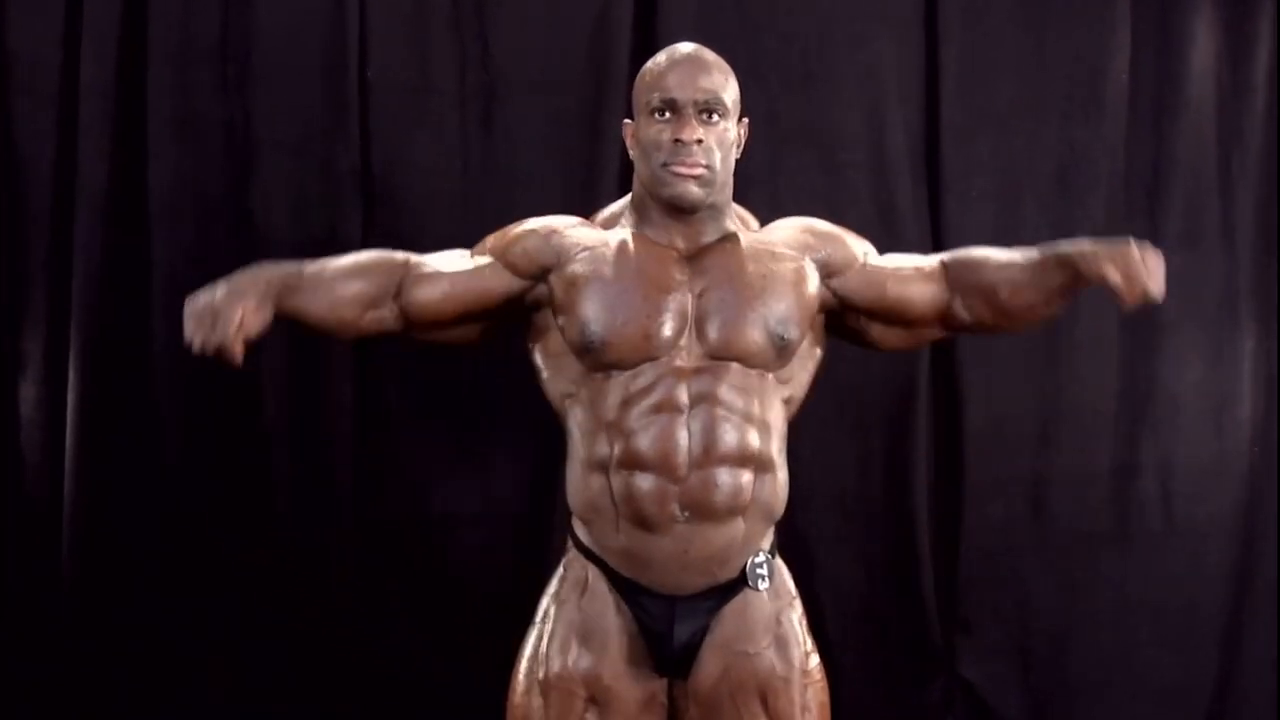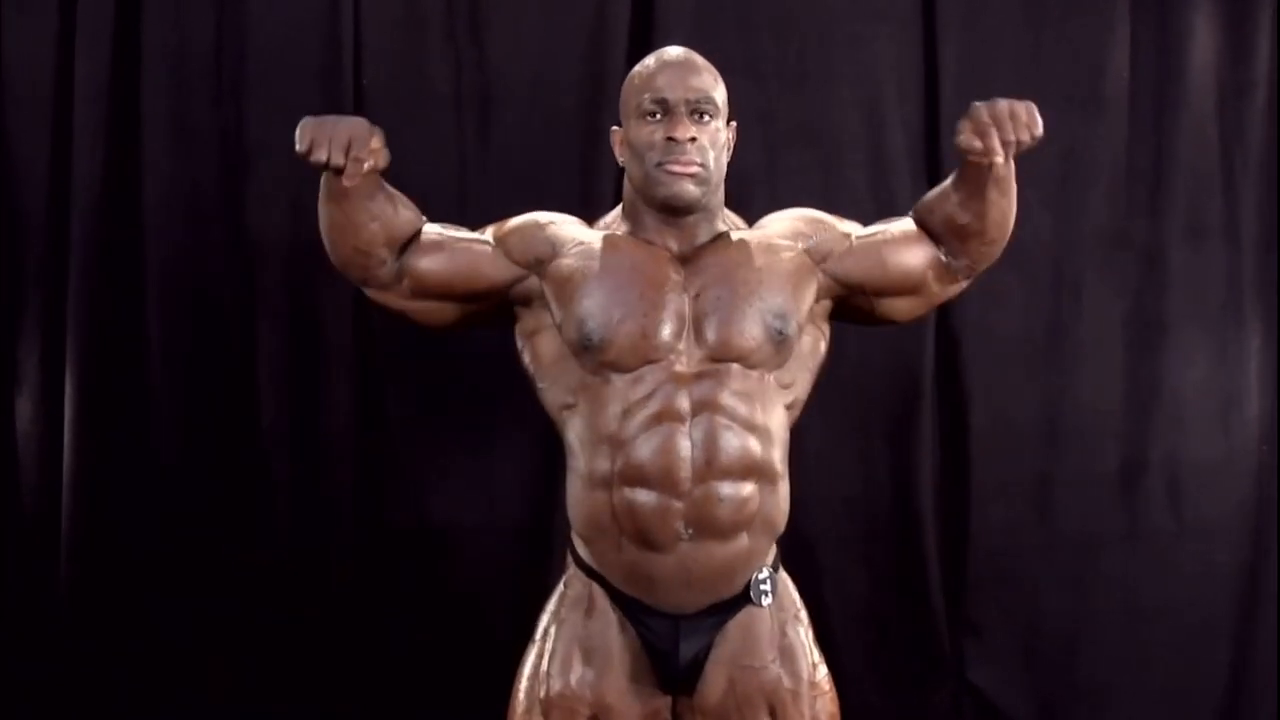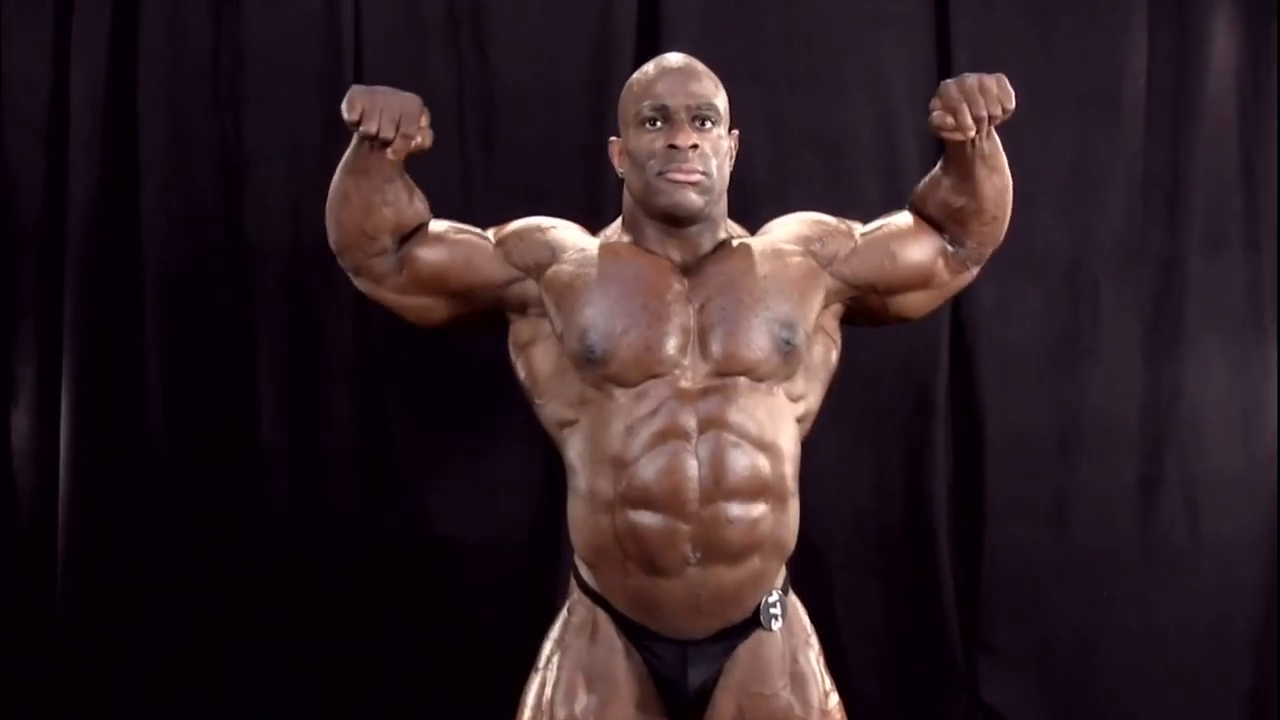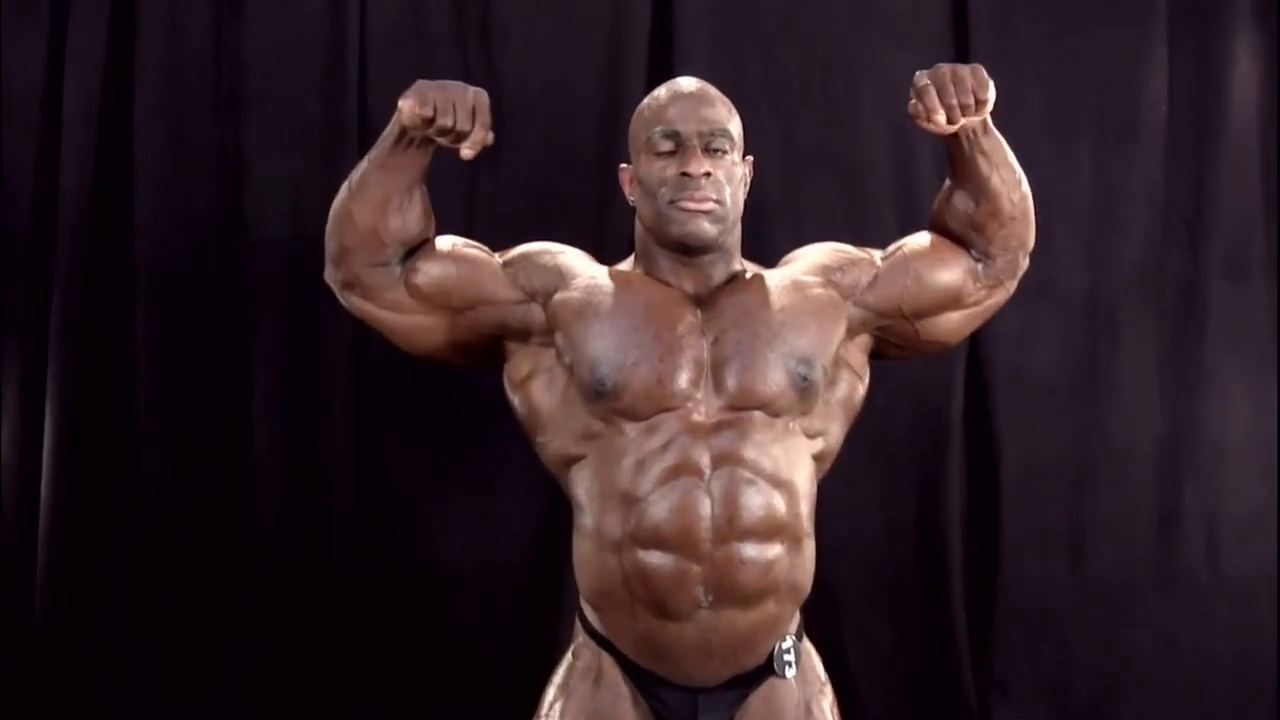
dt=0.3s
person 1, frame 1
left shoulder: (806, 260)
right shoulder: (557, 256)
left elbow: (961, 288)
right elbow: (393, 288)
left wrist: (1075, 260)
right wrist: (269, 286)
left hip: (749, 604)
right hip: (600, 601)
person 1, frame 2
left shoulder: (799, 256)
right shoulder: (552, 258)
left elbow: (951, 249)
right elbow: (388, 259)
left wrist: (987, 166)
right wrist: (348, 178)
left hip: (751, 617)
right hip: (601, 616)
person 1, frame 3
left shoulder: (808, 264)
right shoulder: (549, 268)
left elbow: (961, 238)
right elbow: (375, 252)
left wrist: (973, 138)
right wrist: (372, 141)
left hip: (761, 642)
right hip: (607, 643)
person 1, frame 4
left shoulder: (829, 299)
right shoulder: (555, 298)
left elbow: (992, 257)
right elbow: (368, 270)
left wrist: (970, 130)
right wrist: (410, 136)
